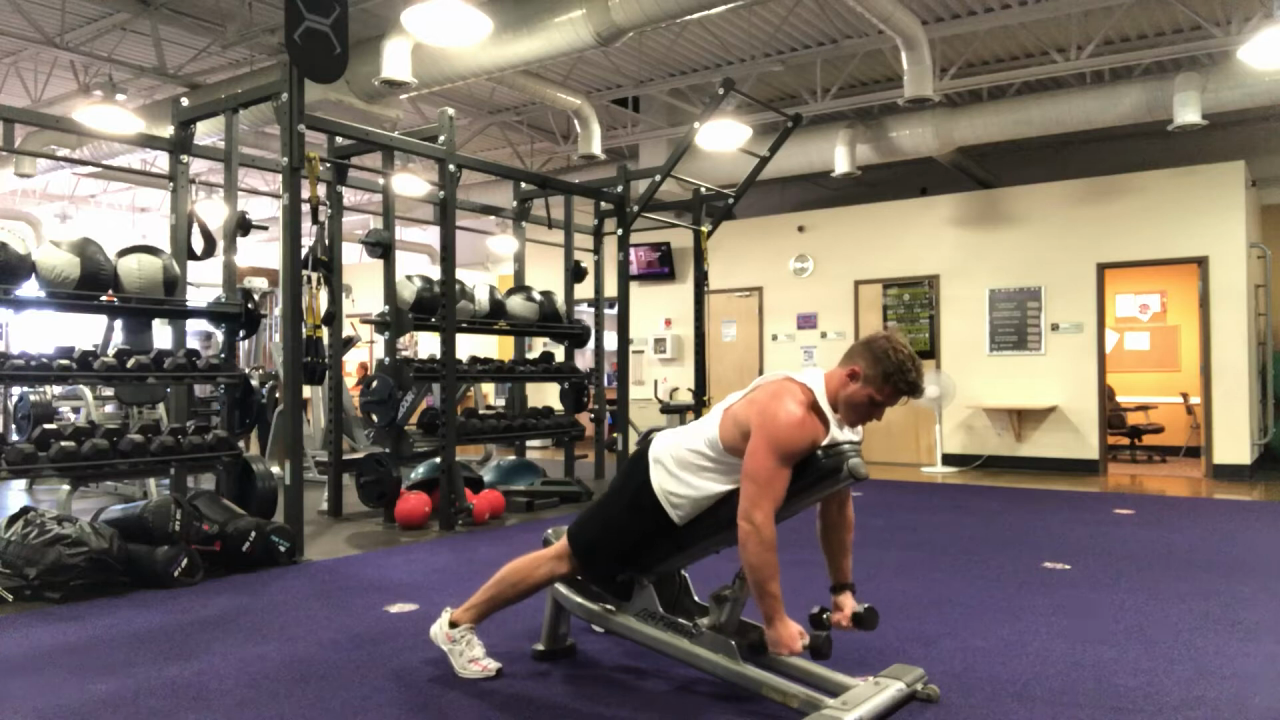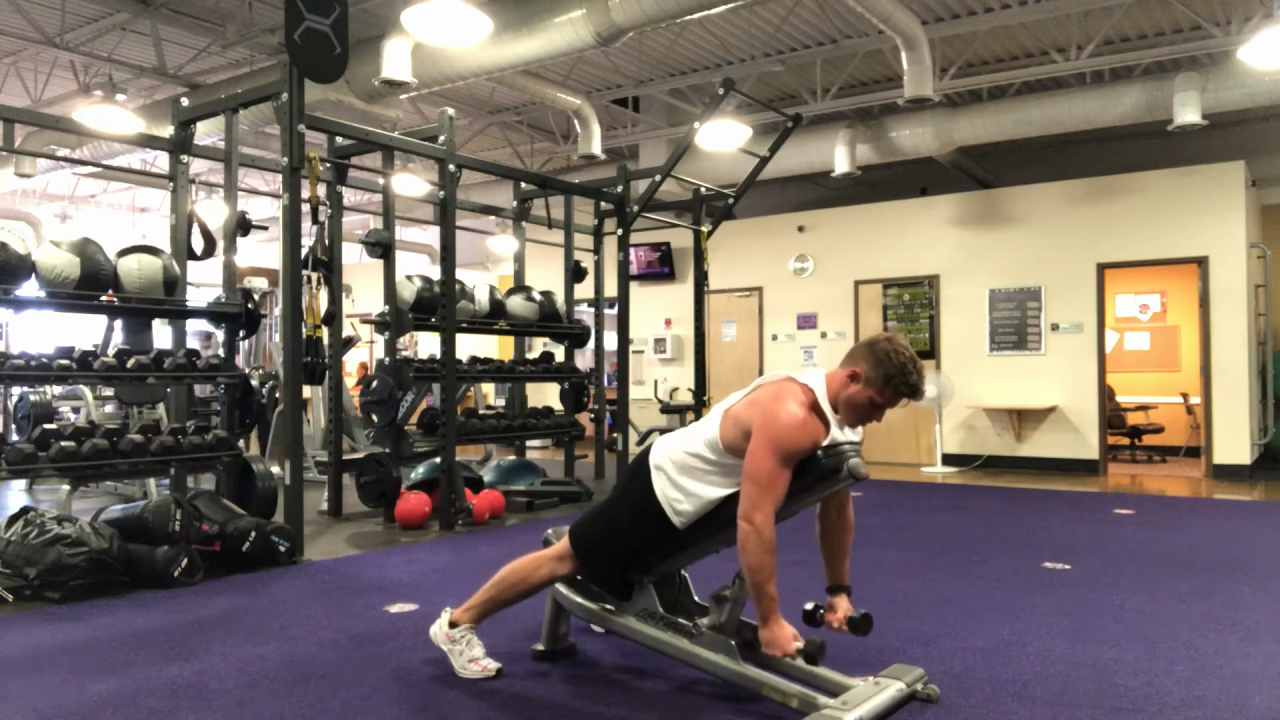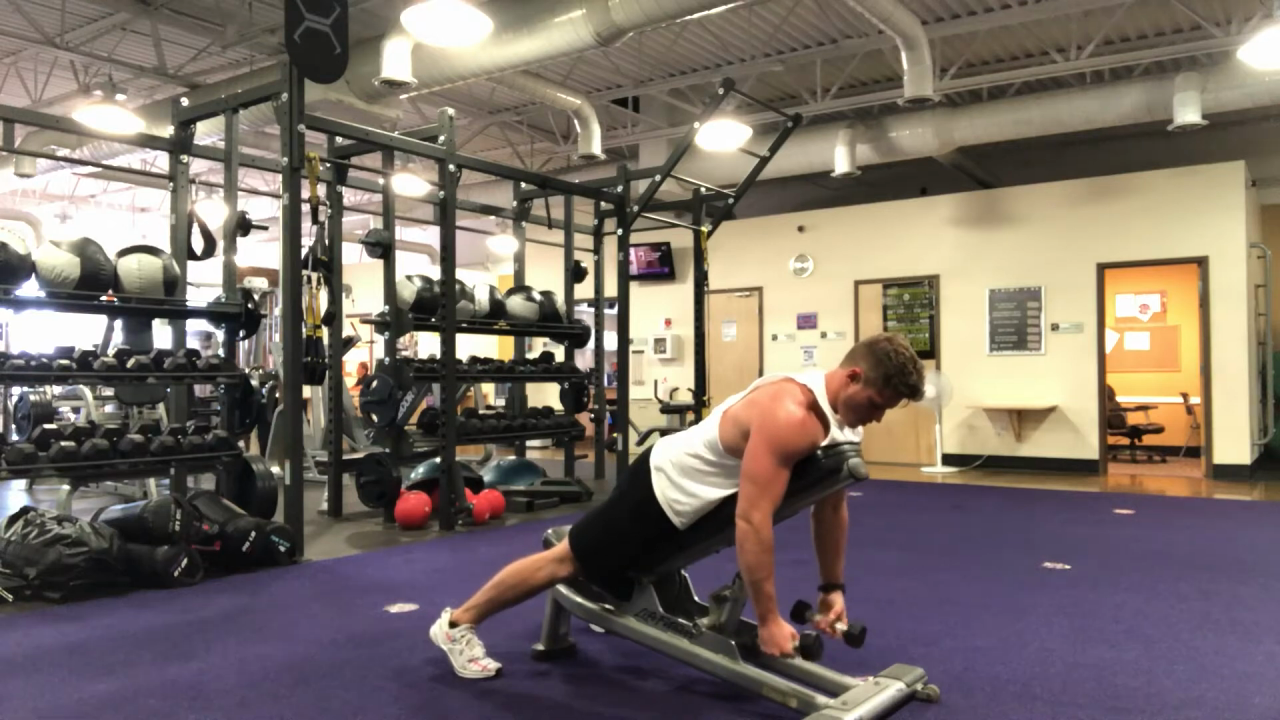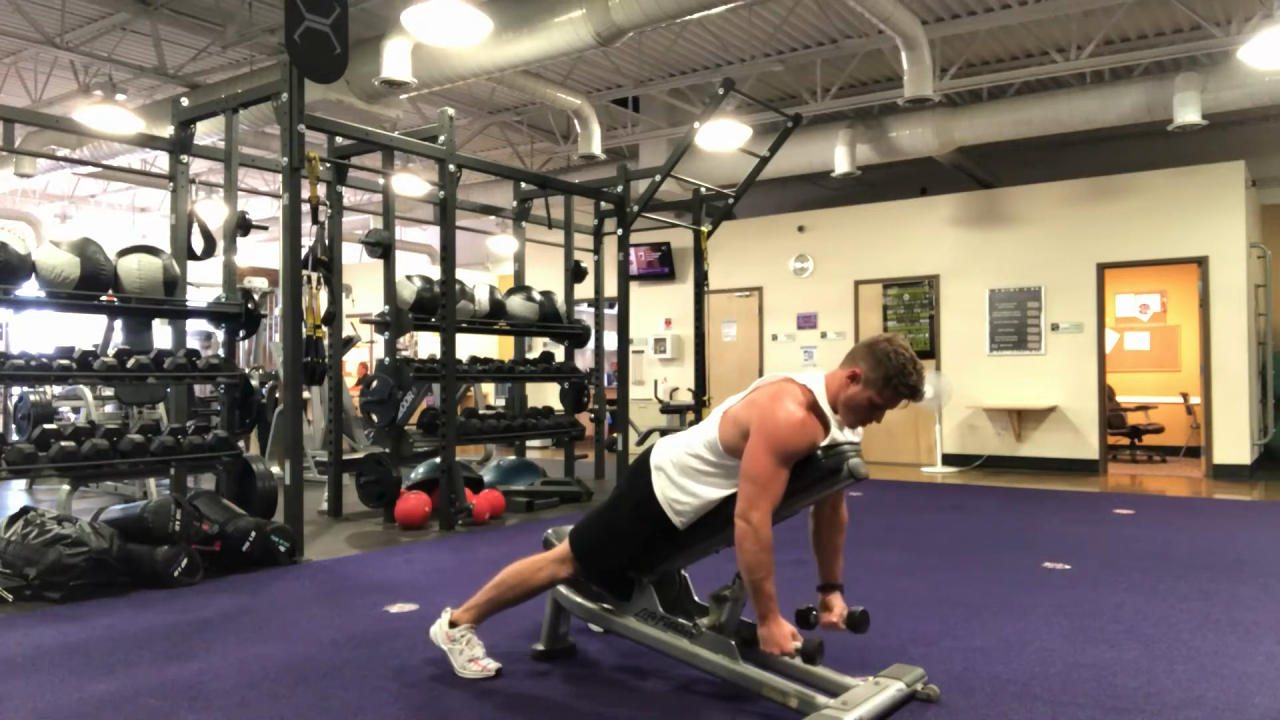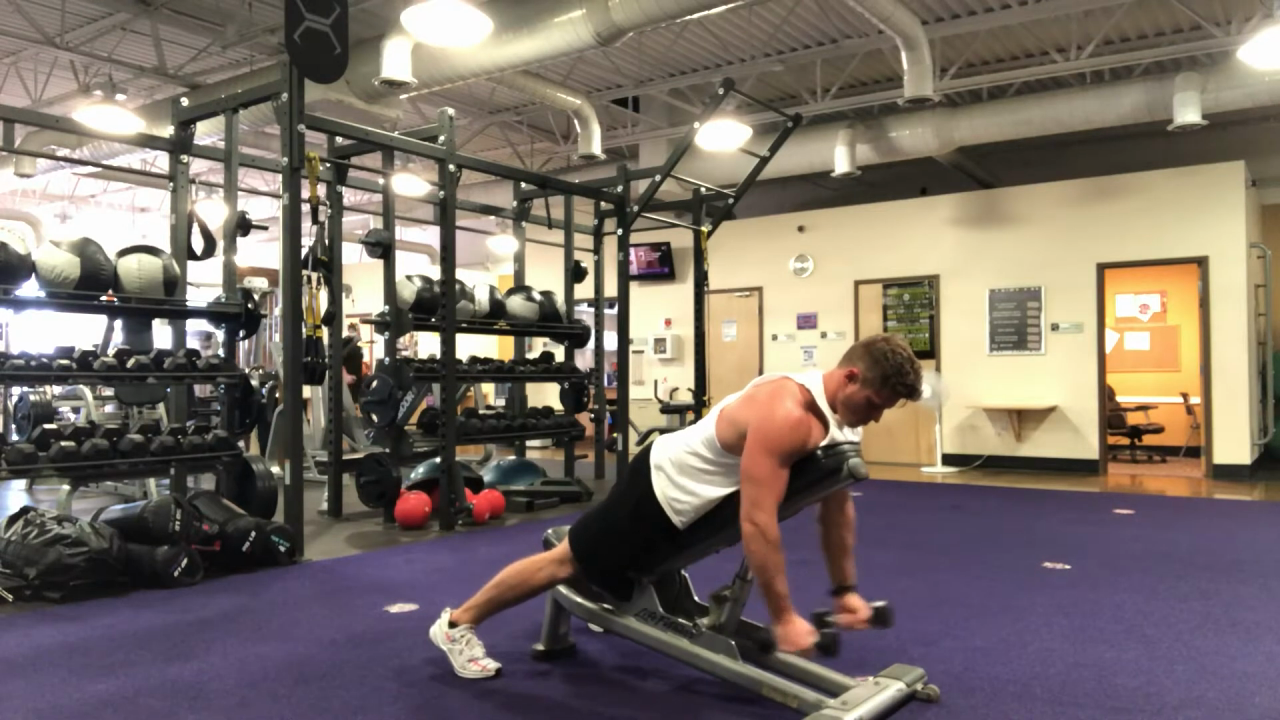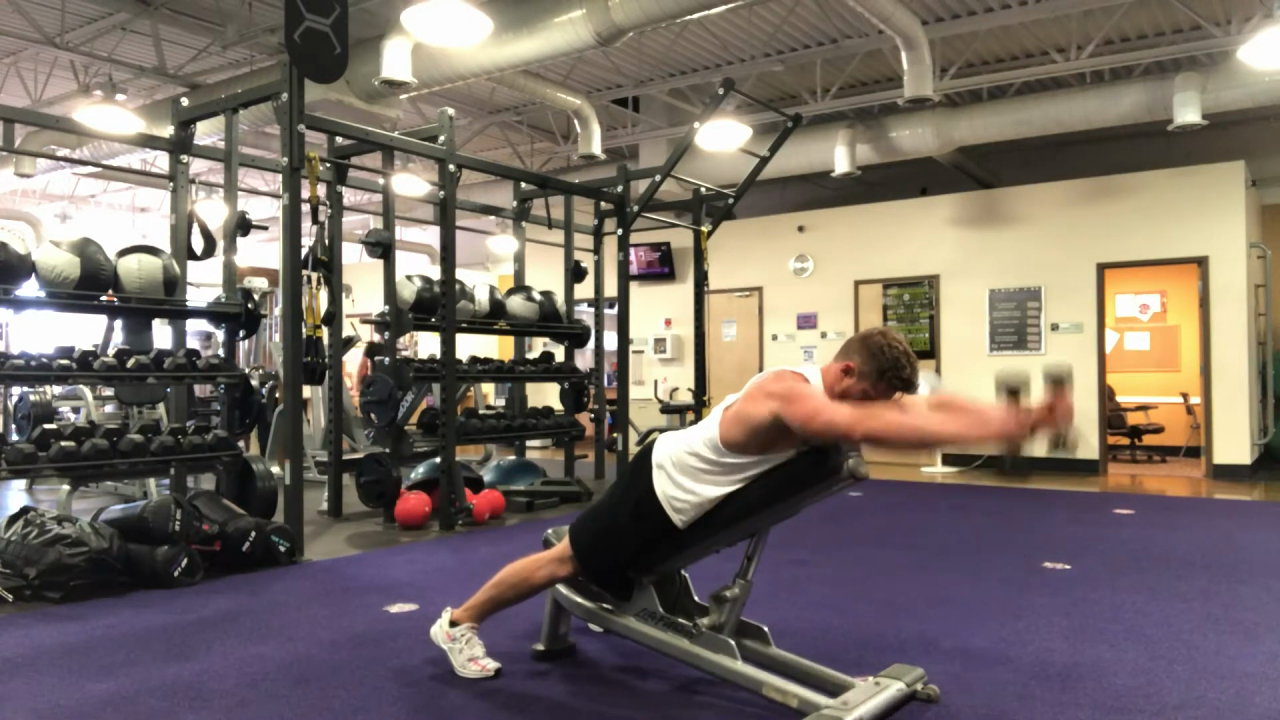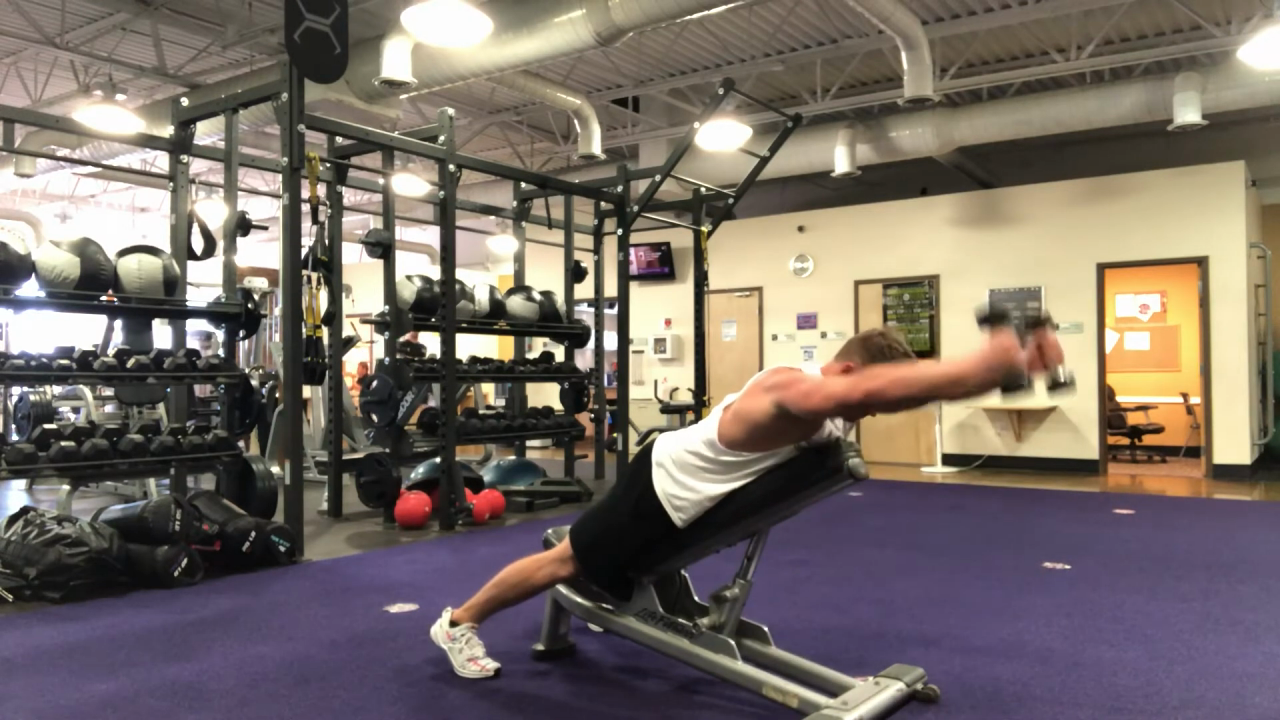
dt=0.5s
person 1, frame 1
left shoulder: (843, 414)
right shoulder: (790, 416)
left elbow: (836, 506)
right elbow: (753, 520)
left wrist: (843, 587)
right wrist: (776, 620)
left hip: (692, 492)
right hip: (662, 483)
right knee: (569, 556)
right ankle: (458, 624)
person 1, frame 2
left shoulder: (842, 415)
right shoulder: (791, 416)
left elbow: (836, 509)
right elbow: (753, 521)
left wrist: (838, 590)
right wrist: (770, 621)
left hip: (693, 495)
right hip: (664, 489)
right knee: (570, 556)
right ankle: (457, 623)
person 1, frame 3
left shoulder: (841, 415)
right shoulder: (790, 416)
left elbow: (831, 507)
right elbow: (752, 519)
left wrist: (832, 588)
right wrist: (769, 620)
left hip: (693, 500)
right hip: (664, 492)
right knee: (569, 559)
right ankle: (458, 623)
person 1, frame 4
left shoulder: (840, 414)
right shoulder: (790, 416)
left elbow: (830, 508)
right elbow: (751, 519)
left wrist: (831, 588)
right wrist: (768, 619)
left hip: (690, 502)
right hip: (662, 493)
right knee: (569, 560)
right ankle: (458, 624)
person 1, frame 5
left shoulder: (839, 414)
right shoulder: (786, 414)
left elbow: (837, 508)
right elbow: (757, 522)
left wrist: (846, 590)
right wrist: (784, 618)
left hip: (693, 504)
right hip: (663, 490)
right knee: (569, 561)
right ankle: (457, 624)
person 1, frame 6
left shoulder: (839, 397)
right shoulder: (792, 396)
left elbow: (933, 410)
right elbow: (868, 427)
left wrist: (1022, 416)
right wrist: (996, 427)
left hip: (694, 504)
right hip: (661, 489)
left knee: (621, 566)
right knee: (568, 561)
right ankle: (458, 623)
person 1, frame 7
left shoulder: (835, 398)
right shoulder: (793, 390)
left elbow: (915, 392)
right elbow: (875, 392)
left wrist: (1020, 363)
right wrist: (986, 360)
left hip: (693, 501)
right hip: (661, 489)
left knee: (608, 561)
right knee: (569, 560)
right ankle: (459, 623)
